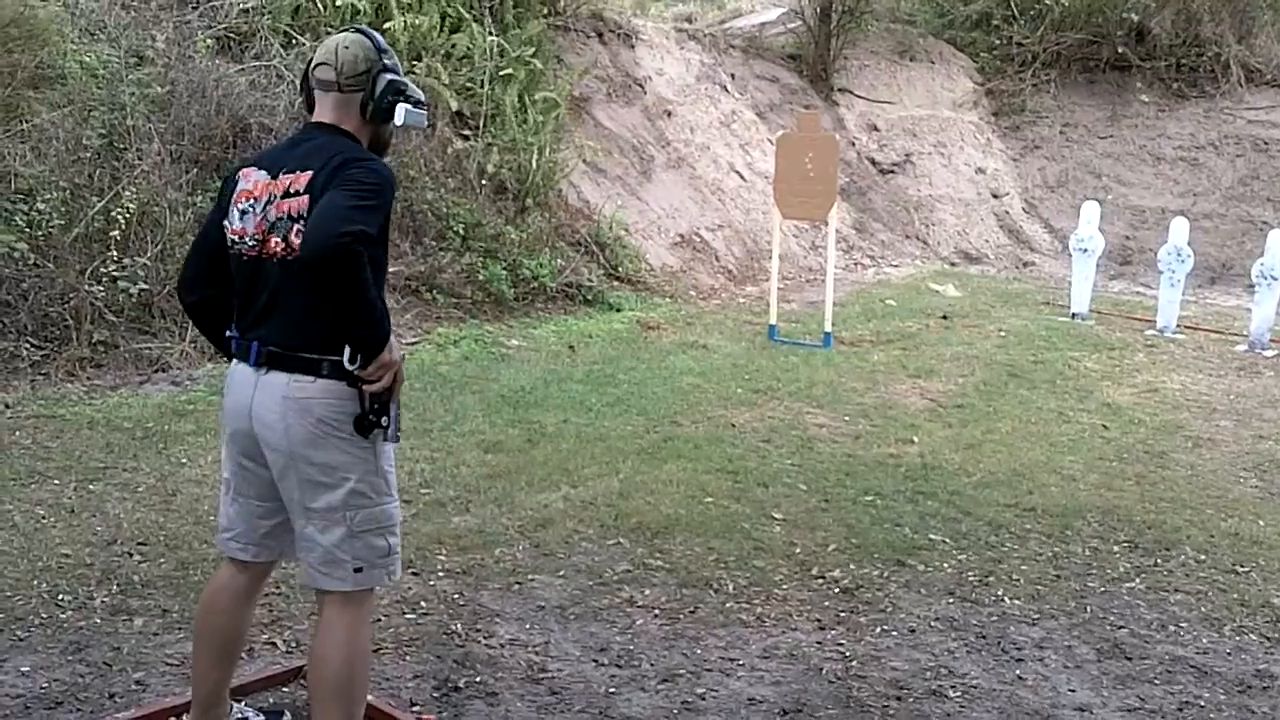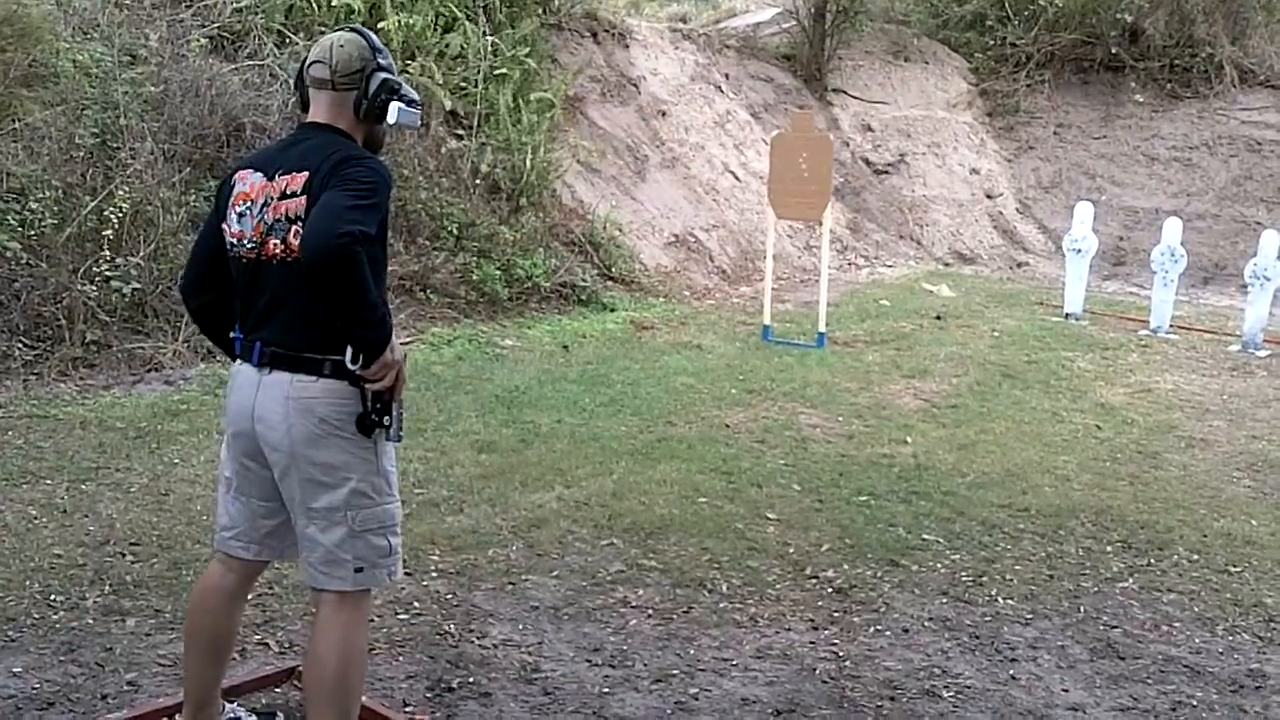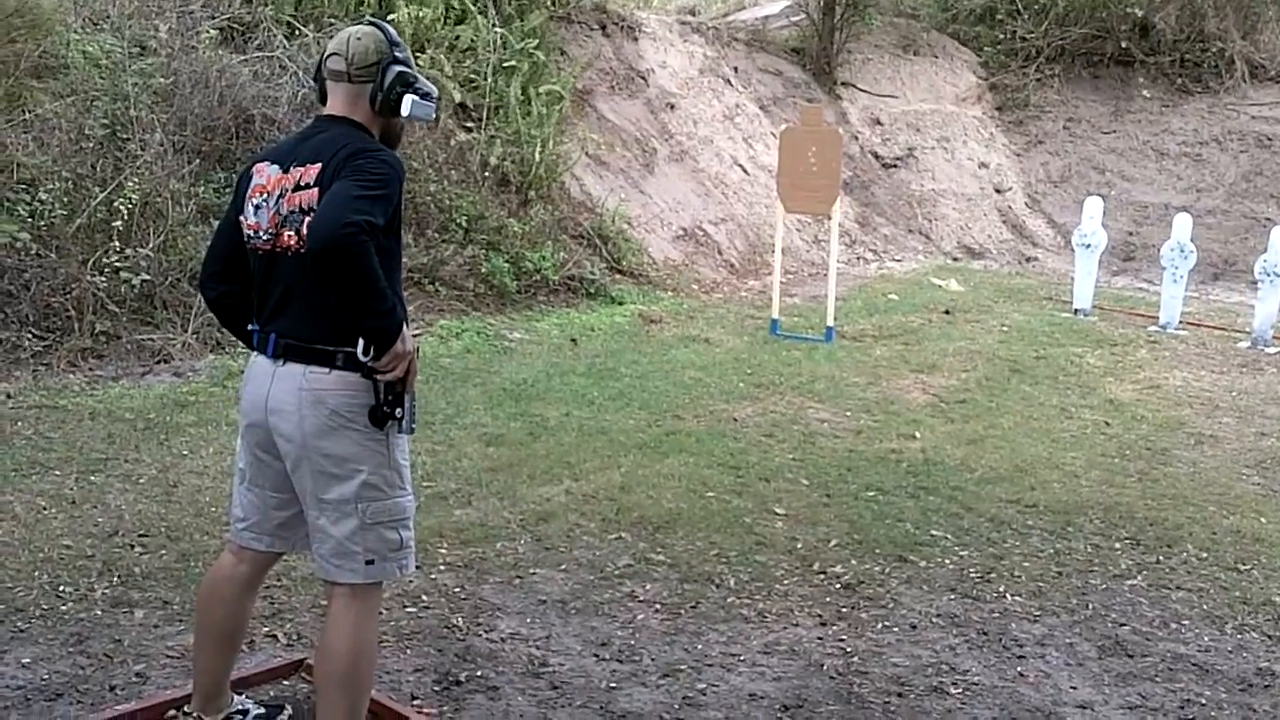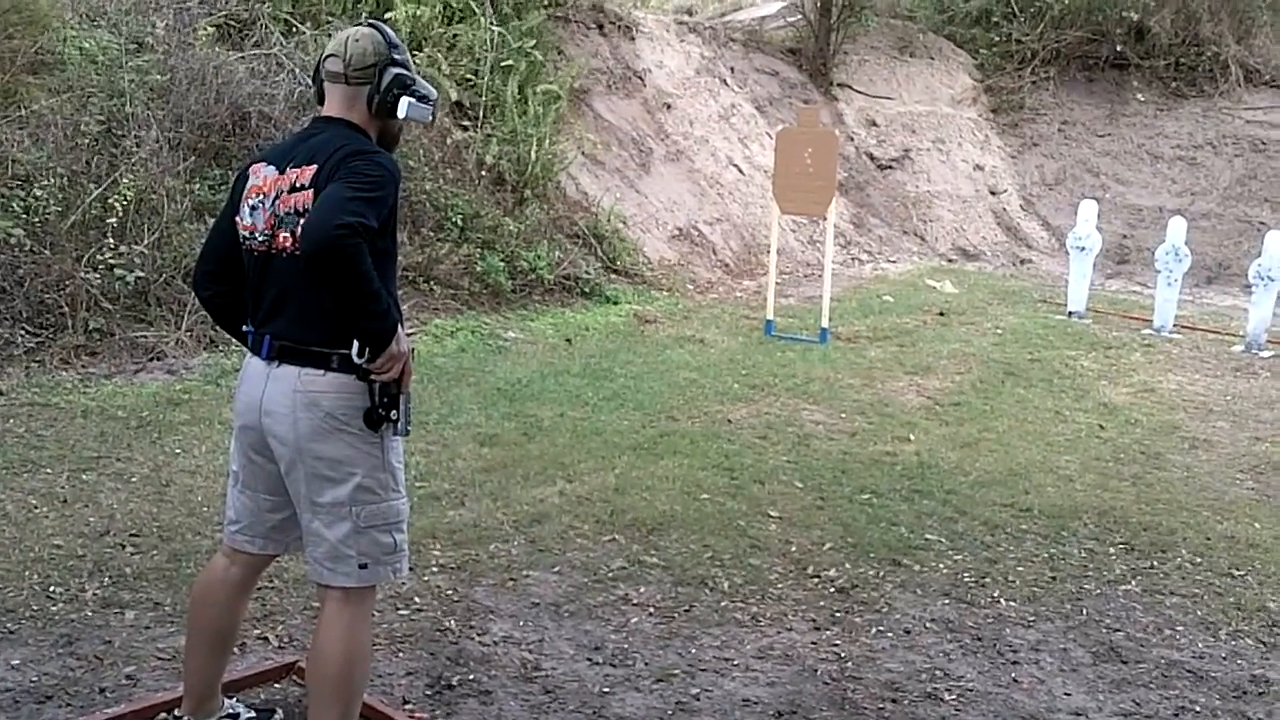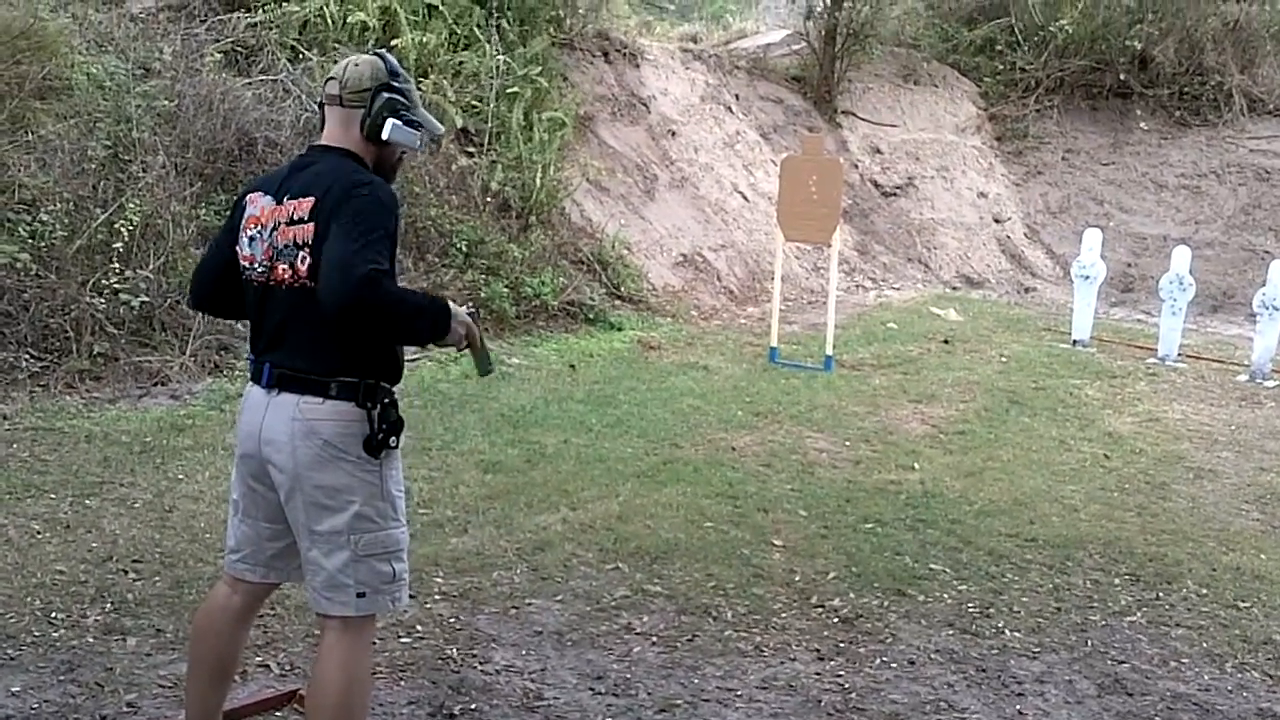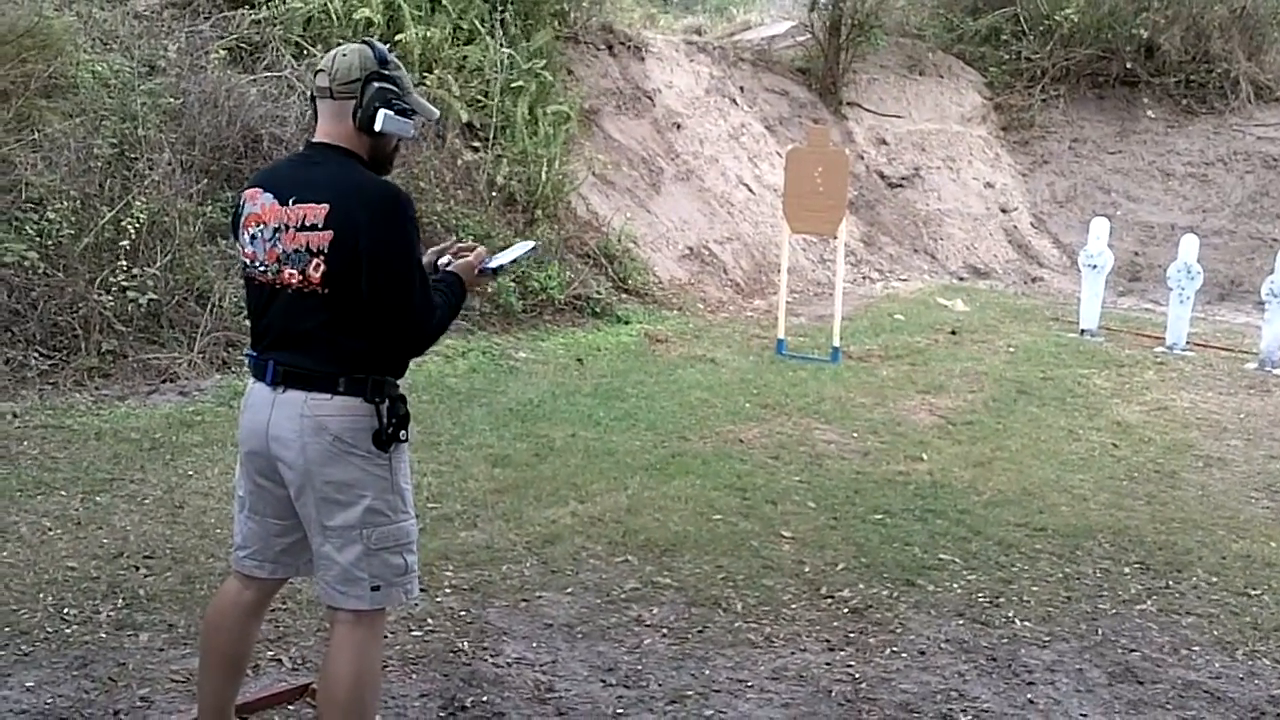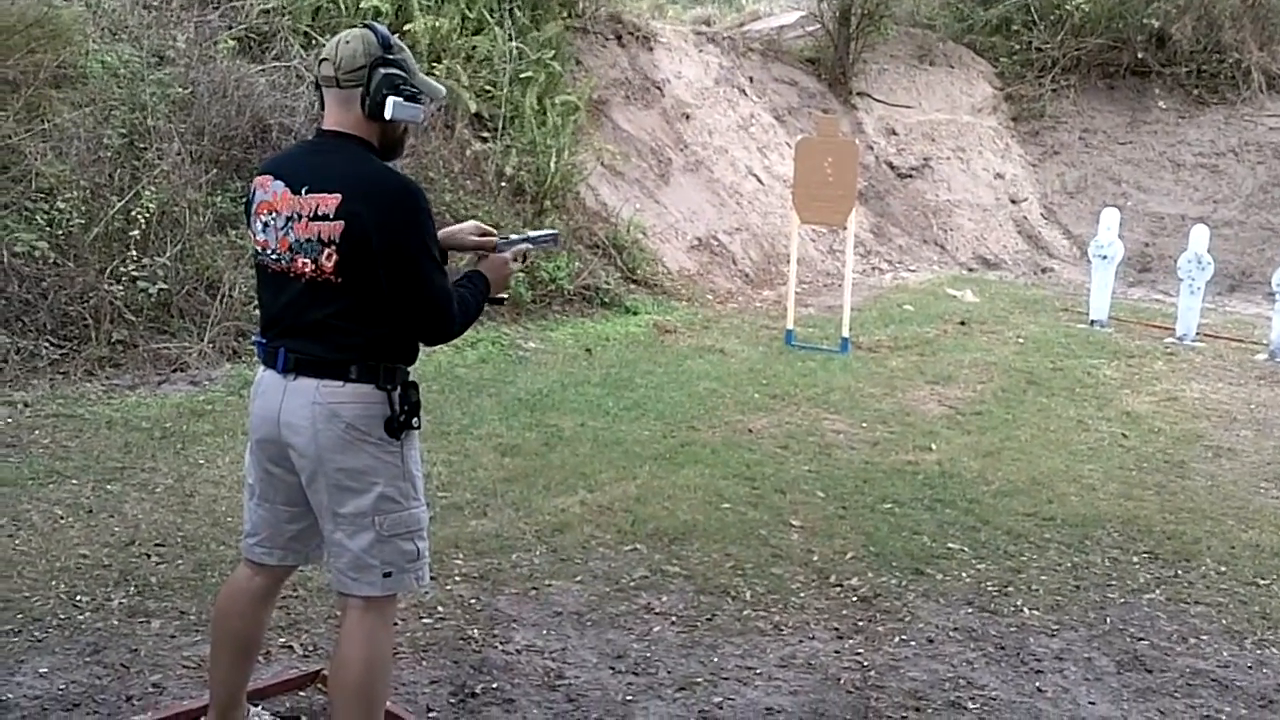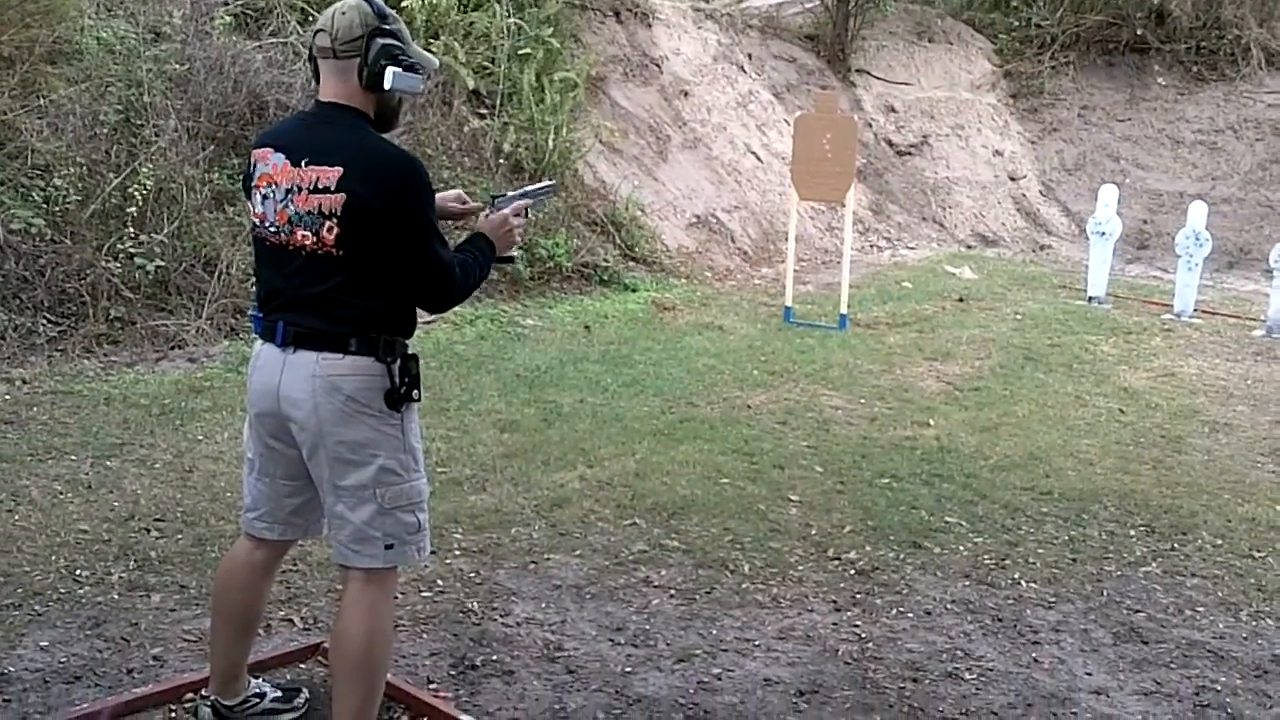
dt=0.5s
person 1, frame 1
left shoulder: (250, 172)
right shoulder: (362, 170)
left elbow: (197, 285)
right elbow: (330, 247)
left wrist: (249, 351)
right wrist: (377, 341)
left hip: (247, 389)
right hip: (325, 402)
left knee: (242, 562)
right knee: (347, 591)
person 1, frame 2
left shoulder: (247, 174)
right shoulder: (358, 169)
left elbow: (199, 288)
right elbow: (331, 248)
left wrist: (251, 352)
right wrist: (378, 340)
left hip: (249, 389)
right hip: (326, 402)
left knee: (235, 560)
right knee: (344, 591)
person 1, frame 3
left shoulder: (265, 165)
right shoulder: (372, 162)
left elbow: (218, 280)
right elbow: (338, 238)
right wrist: (390, 329)
left hip: (264, 380)
right hip: (338, 394)
left knee: (247, 550)
right knee: (355, 584)
person 1, frame 4
left shoulder: (263, 165)
right shoulder: (367, 162)
left elbow: (212, 278)
right elbow: (331, 240)
right wrist: (383, 329)
left hip: (258, 382)
right hip: (332, 397)
left knee: (240, 553)
right knee: (349, 587)
person 1, frame 5
left shoulder: (260, 193)
right shoulder: (362, 192)
left elbow: (208, 291)
right elbow: (356, 292)
right wrist: (440, 317)
left hip: (261, 407)
right hip: (335, 425)
left knee: (241, 581)
right knee: (349, 615)
person 1, frame 6
left shoulder: (258, 191)
right shoulder: (378, 201)
right elbow: (409, 332)
left wrist: (418, 270)
right wrist: (453, 282)
left hip: (264, 405)
right hip: (342, 421)
left knee: (250, 578)
right knee: (359, 609)
person 1, frame 7
left shoulder: (270, 177)
right shoulder: (388, 191)
right elbow: (433, 321)
left wrist: (435, 243)
right wrist: (482, 281)
left hip: (274, 391)
right hip: (352, 408)
left knee: (260, 565)
right knee: (369, 596)
person 1, frame 8
left shoulder: (267, 149)
right shoulder: (390, 168)
right elbow: (436, 289)
left wrist: (425, 212)
right wrist: (486, 242)
left hip: (273, 364)
right hip: (351, 382)
left knee: (260, 537)
right knee: (370, 570)
